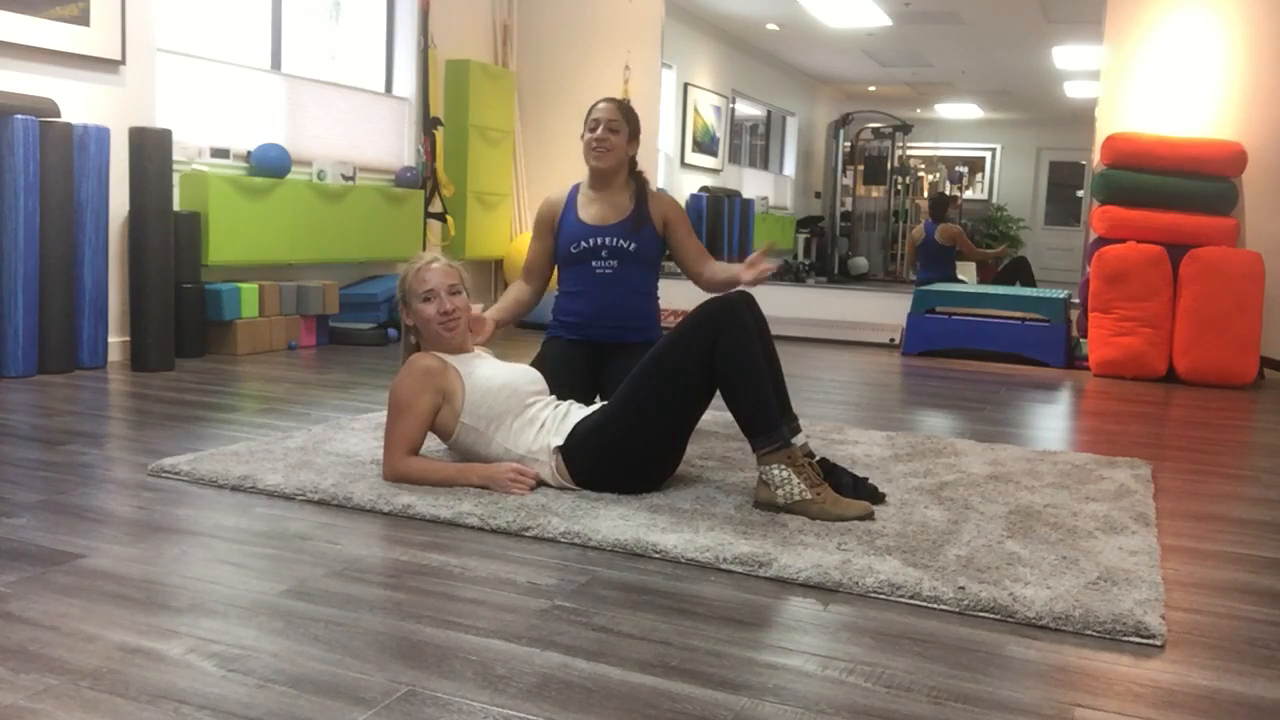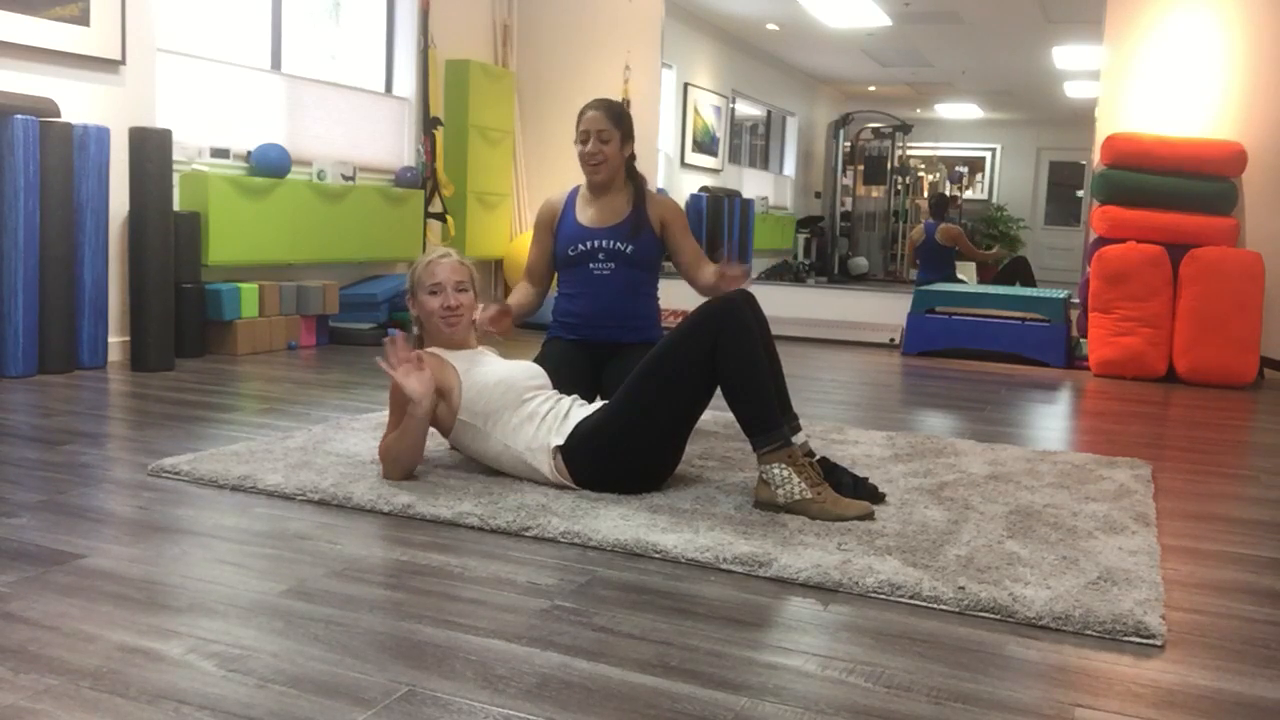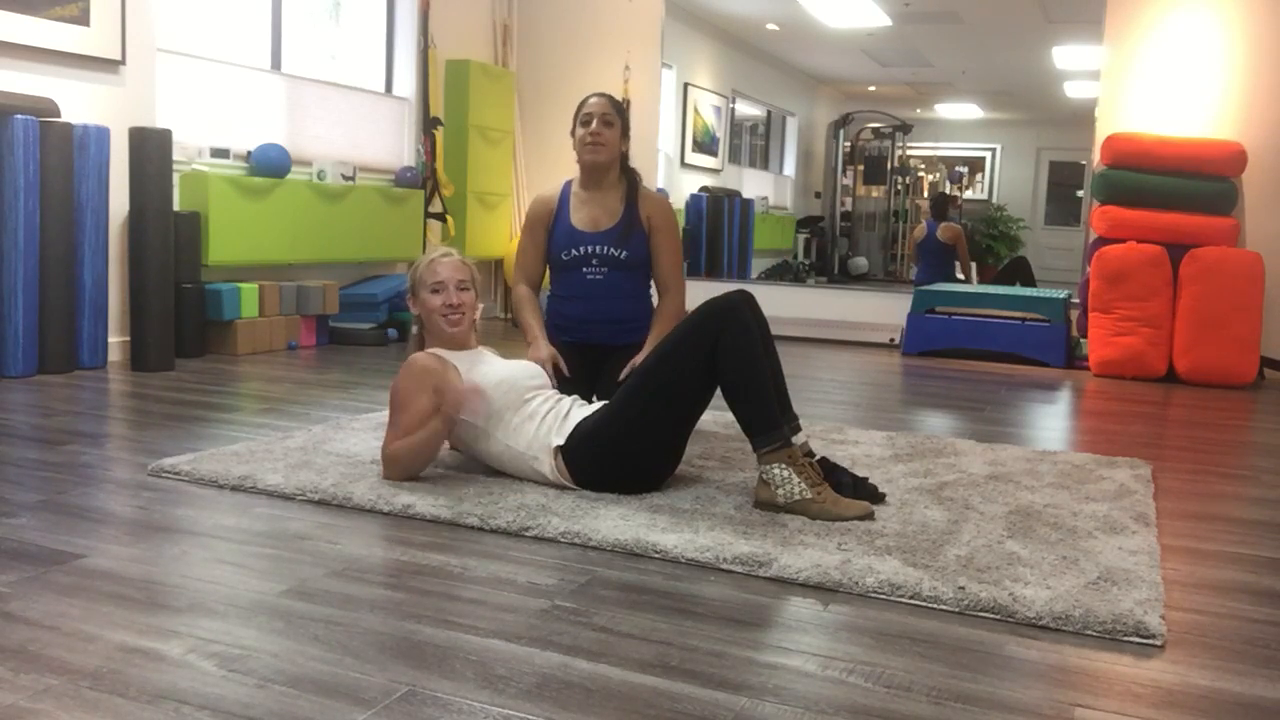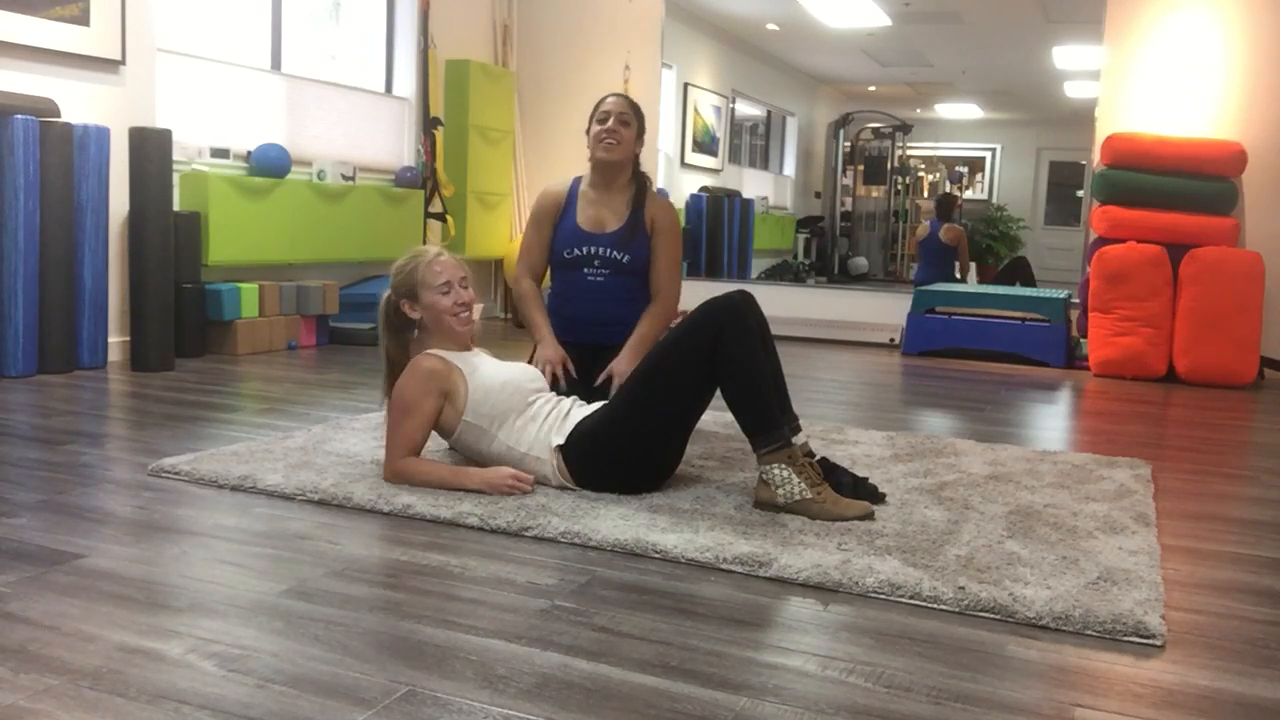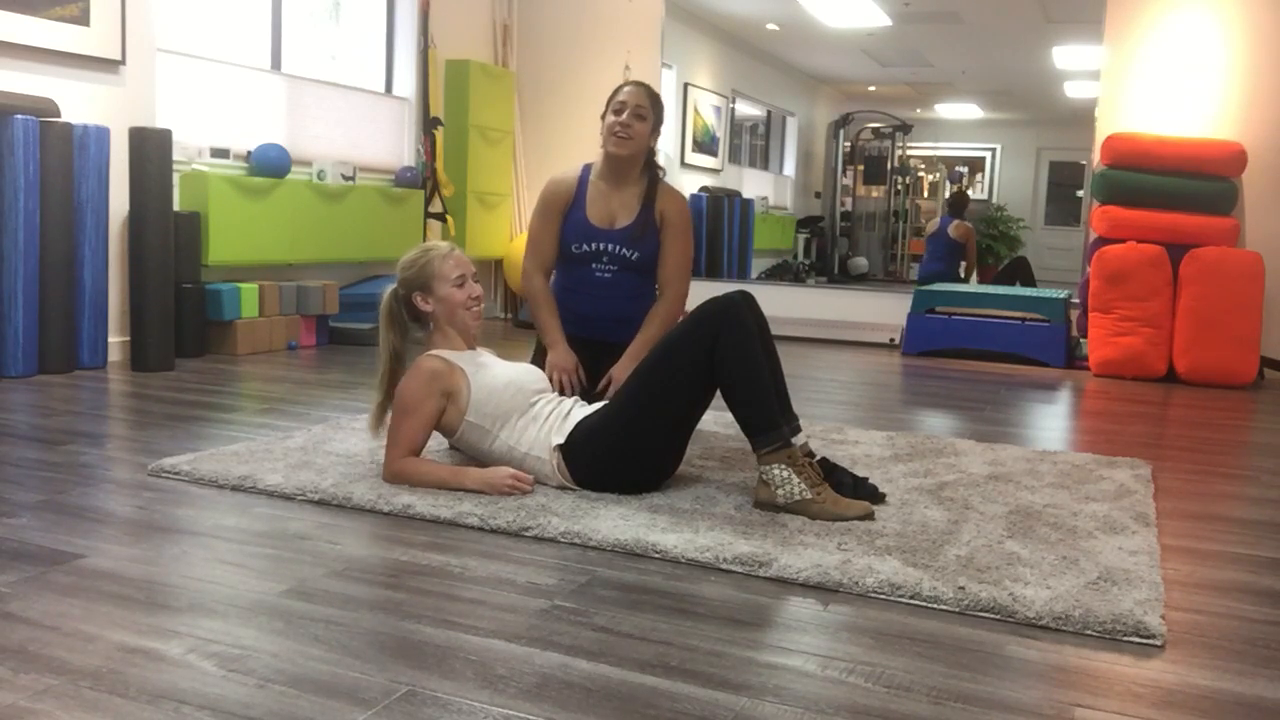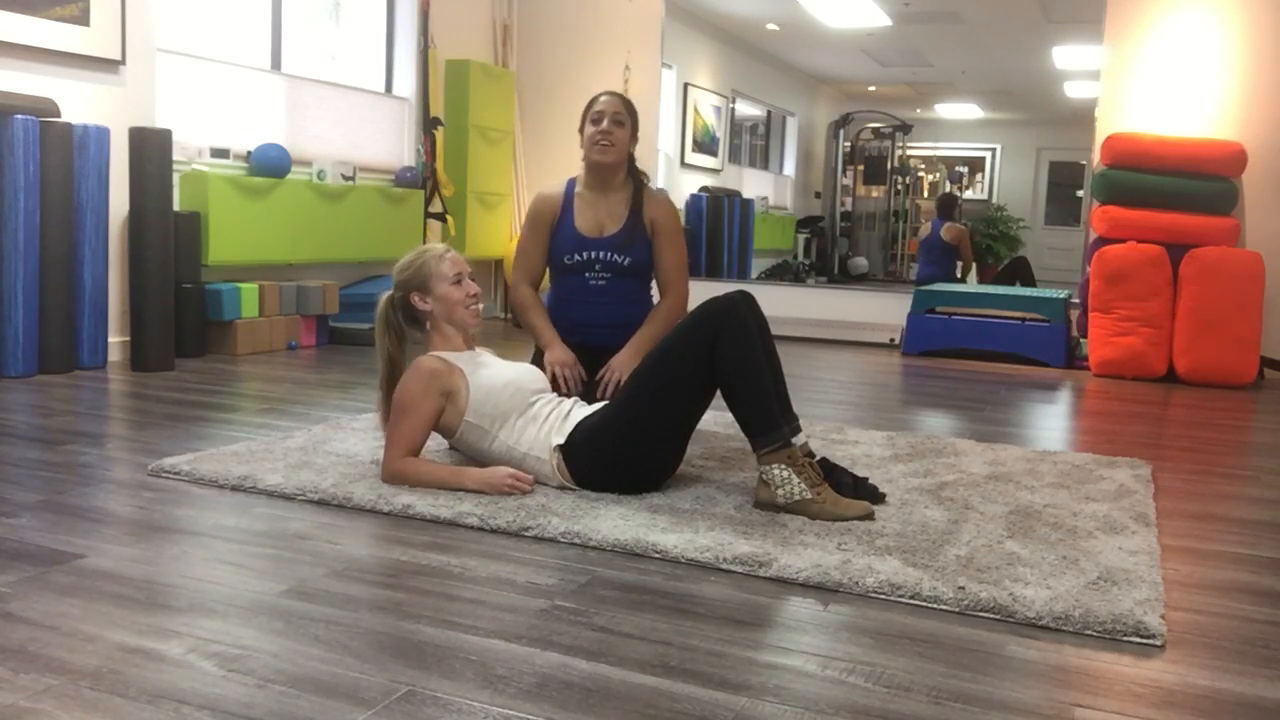
dt=0.5s
person 1, frame 1
left shoulder: (479, 357)
right shoulder: (423, 372)
right elbow: (395, 465)
right wrist: (481, 472)
left hip: (602, 441)
right hip: (590, 458)
left knee: (735, 307)
right knee: (721, 318)
left ankle: (792, 458)
right ankle: (783, 477)
person 1, frame 2
left shoulder: (483, 355)
right shoulder: (427, 368)
right elbow: (394, 466)
right wrist: (419, 406)
left hip: (602, 438)
right hip: (591, 457)
left knee: (737, 306)
right knee: (724, 317)
left ankle: (792, 458)
right ankle: (782, 477)
person 1, frame 3
left shoulder: (483, 356)
right shoulder: (425, 370)
right elbow: (394, 464)
right wrist: (446, 421)
left hip: (603, 440)
right hip: (591, 457)
left knee: (737, 307)
right knee: (724, 318)
left ankle: (794, 459)
right ankle: (784, 477)
person 1, frame 4
left shoulder: (476, 358)
right shoulder: (428, 372)
right elbow: (398, 466)
right wrist: (478, 476)
left hip: (602, 439)
right hip: (593, 457)
left knee: (737, 307)
right knee: (725, 317)
left ankle: (791, 460)
right ankle: (783, 477)
person 1, frame 5
left shoulder: (480, 358)
right shoulder: (430, 373)
right elbow: (397, 466)
right wrist: (479, 477)
left hip: (604, 439)
right hip: (592, 457)
left knee: (736, 308)
right knee: (723, 318)
left ankle: (794, 461)
right ankle: (784, 478)
person 1, frame 6
left shoulder: (478, 358)
right shoulder: (430, 373)
right elbow: (396, 466)
right wrist: (477, 477)
left hip: (602, 437)
right hip: (592, 457)
left knee: (737, 308)
right knee: (724, 317)
left ankle: (791, 461)
right ankle: (783, 477)
person 2, frame 1
left shoulder: (659, 207)
right shoulder: (555, 208)
left elbow: (703, 268)
right elbow: (530, 283)
left wrist: (738, 273)
right wrist: (493, 316)
left hip: (636, 346)
right hip: (569, 343)
person 2, frame 2
left shoulder: (658, 209)
right shoulder: (555, 210)
left elbow: (698, 270)
right elbow: (533, 282)
left wrist: (720, 278)
right wrist: (511, 309)
left hip: (636, 346)
right hip: (569, 343)
person 2, frame 3
left shoulder: (652, 208)
right shoulder: (546, 206)
left elbow: (672, 293)
right elbow: (524, 285)
left wrist: (651, 352)
right wrist: (538, 341)
left hip: (629, 349)
right hip: (564, 346)
person 2, frame 4
left shoulder: (658, 211)
right shoulder: (554, 200)
left elbow: (665, 297)
right elbow: (525, 279)
left wrist: (631, 355)
right wrist: (546, 341)
left hip: (624, 350)
right hip: (564, 347)
person 2, frame 5
left shoulder: (669, 204)
right shoulder: (562, 190)
left elbow: (672, 295)
right elbow: (534, 273)
left wrist: (632, 359)
right wrist: (556, 346)
left hip: (632, 347)
right hip: (568, 341)
person 2, frame 6
left shoulder: (657, 209)
right shoulder: (549, 204)
left elbow: (675, 297)
right elbow: (522, 286)
left wrist: (633, 353)
right wrist: (552, 345)
left hip: (630, 351)
right hip: (564, 348)
